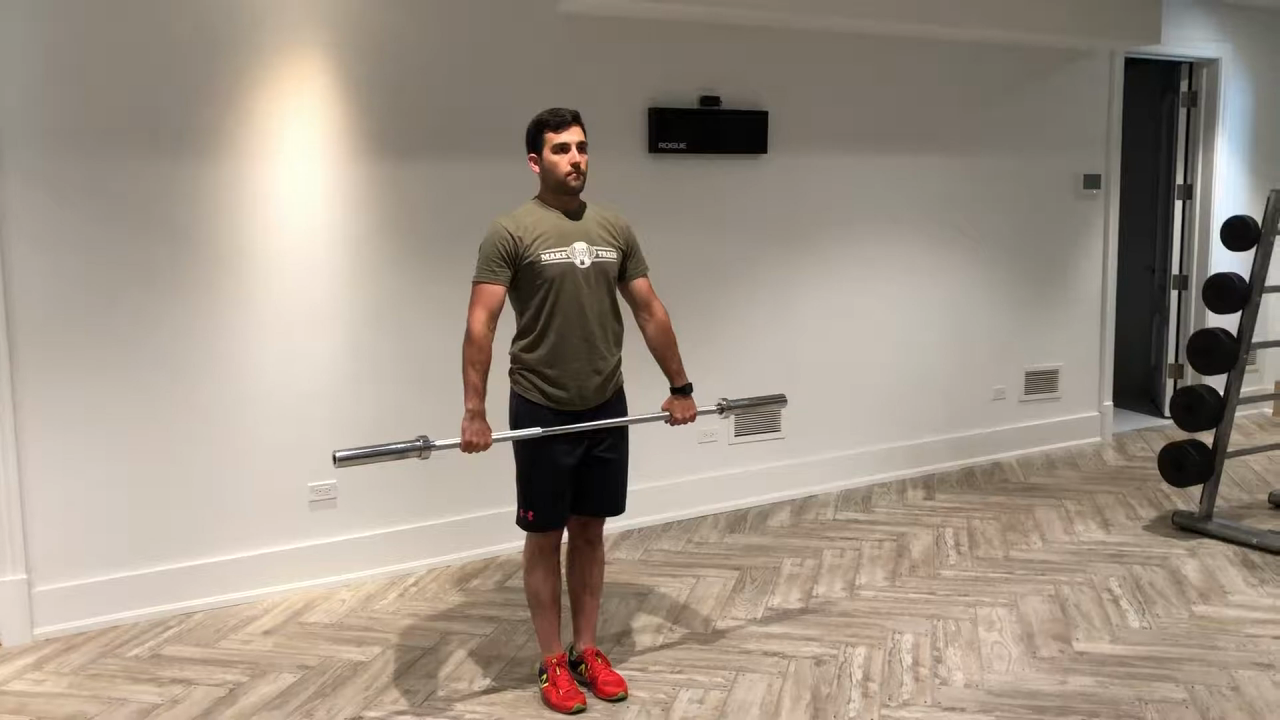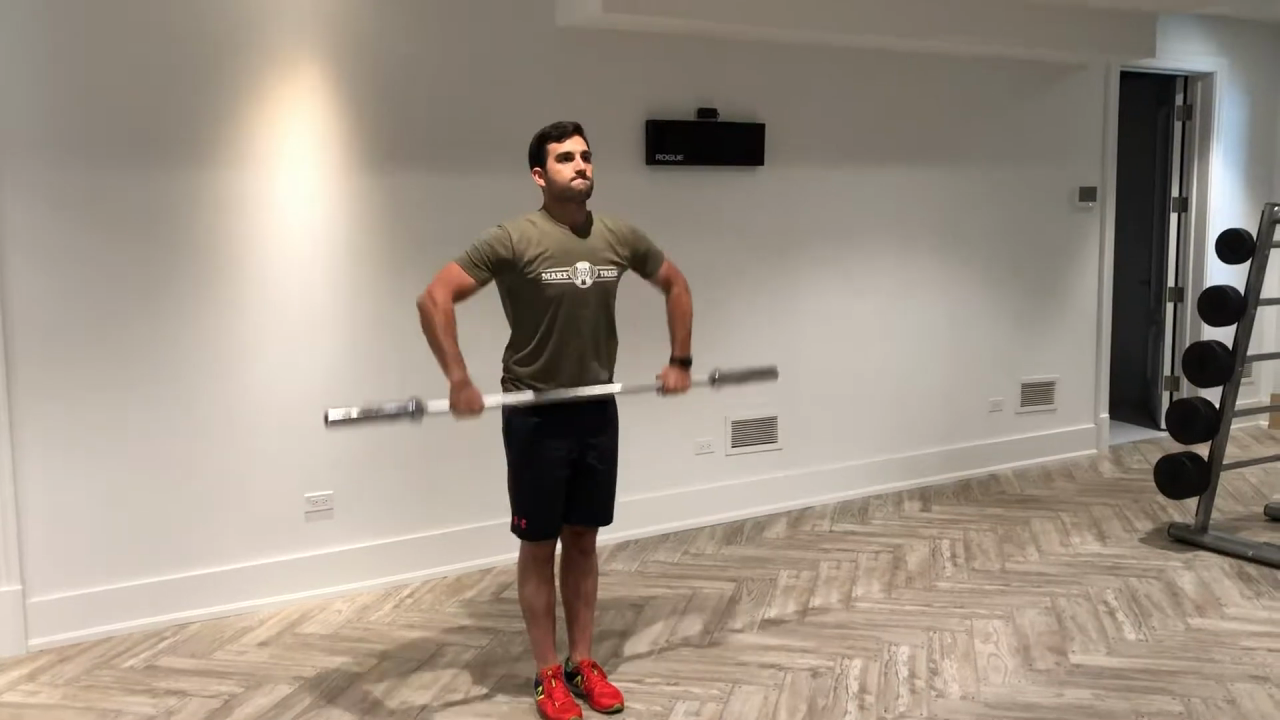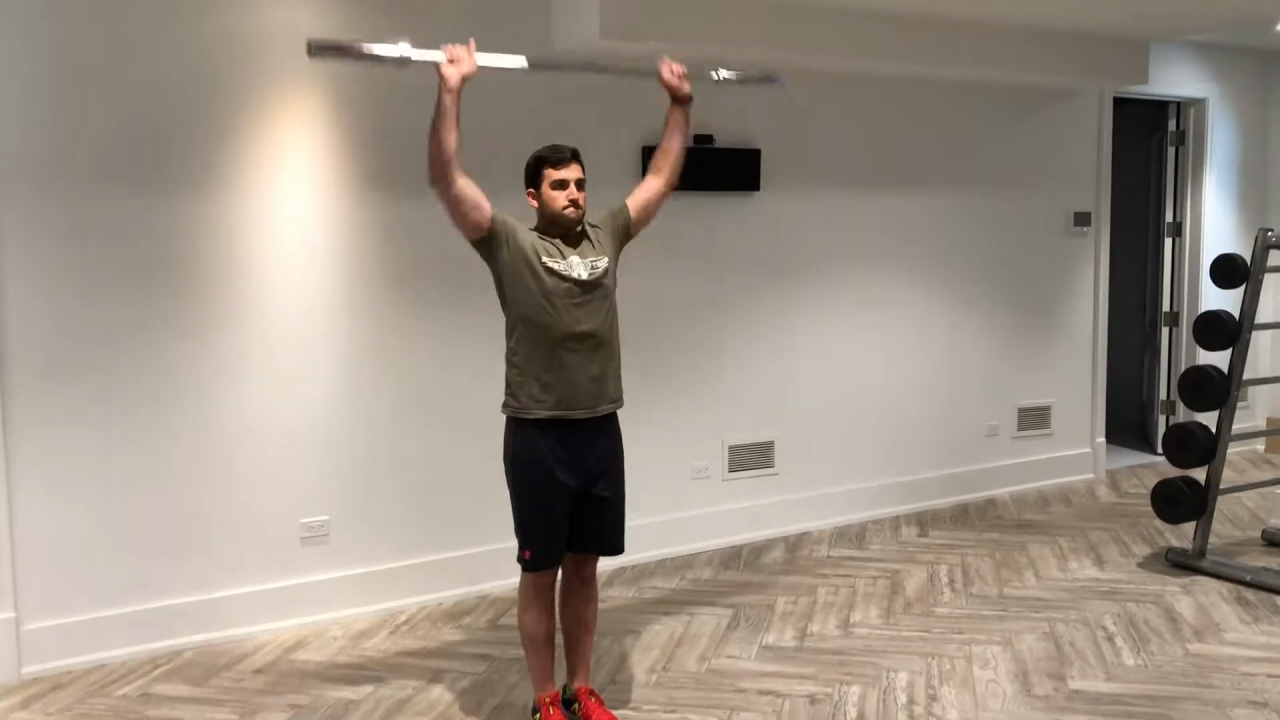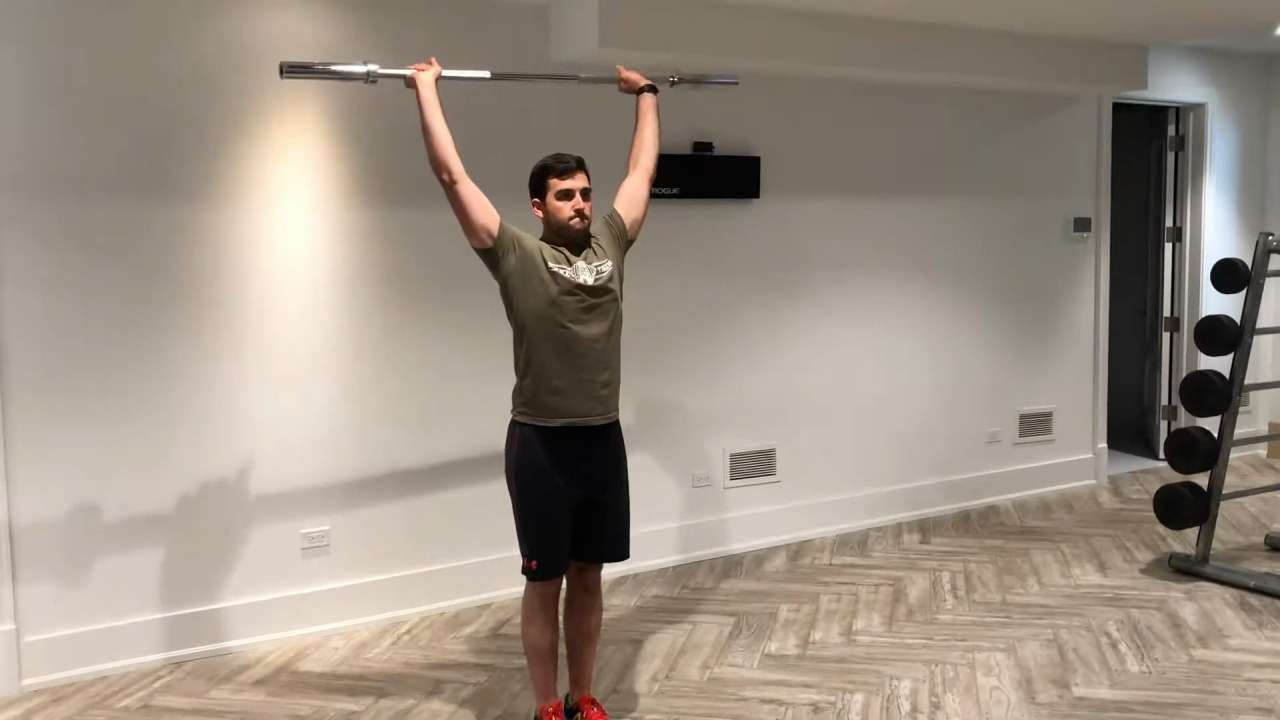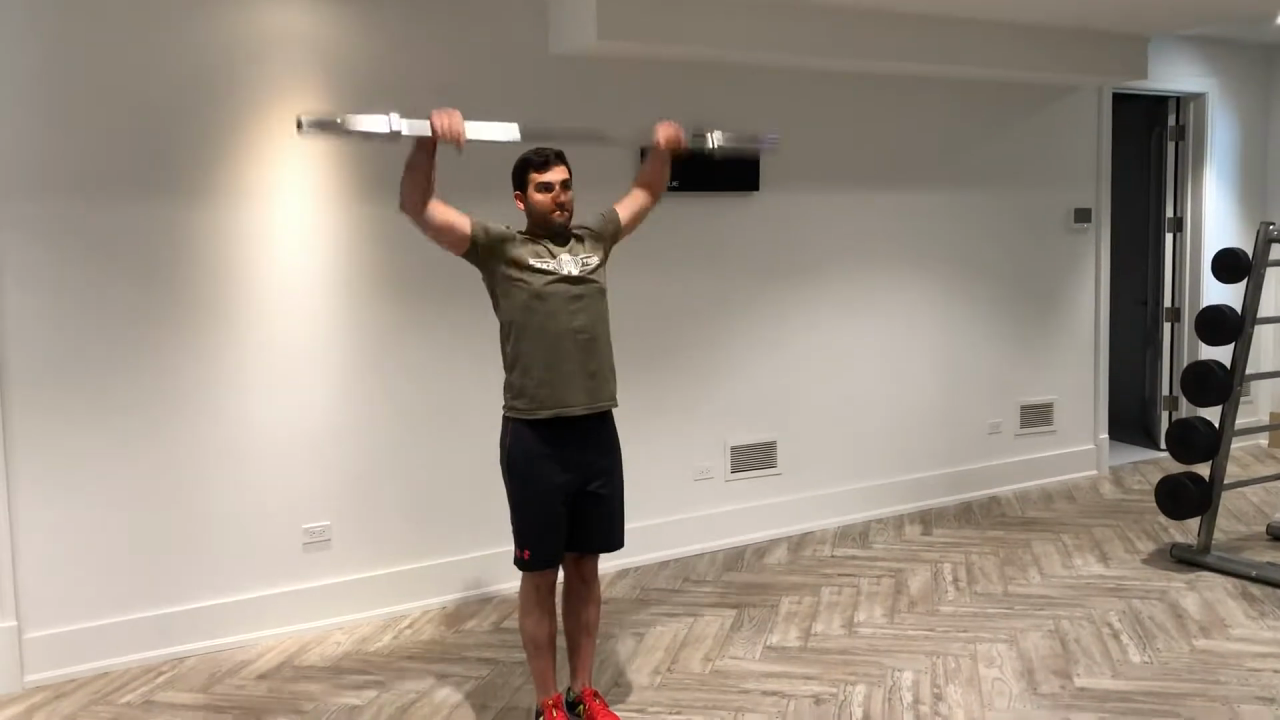
dt=0.5s
person 1, frame 1
left shoulder: (615, 228)
right shoulder: (511, 232)
left elbow: (650, 311)
right elbow: (480, 324)
left wrist: (680, 387)
right wrist: (474, 411)
left hip: (606, 405)
right hip: (541, 409)
left knee: (590, 531)
right knee: (545, 536)
left ankle: (587, 650)
right ankle: (552, 662)
person 1, frame 2
left shoulder: (620, 236)
right shoulder: (513, 240)
left elbow: (674, 283)
right elbow: (434, 296)
left wrist: (680, 359)
right wrist: (458, 379)
left hip: (597, 412)
right hip: (533, 417)
left knee: (583, 539)
right knee: (539, 545)
left ankle: (583, 662)
person 1, frame 3
left shoulder: (607, 234)
right shoulder: (509, 244)
left elbow: (664, 173)
right elbow: (445, 178)
left wrist: (679, 101)
right wrist: (450, 88)
left hip: (600, 432)
right hip: (538, 436)
left knee: (584, 568)
right knee: (540, 573)
person 1, frame 4
left shoulder: (611, 242)
right shoulder: (514, 253)
left elbow: (642, 169)
right elbow: (452, 175)
left wrist: (644, 94)
right wrist: (426, 90)
left hip: (604, 439)
right hip: (541, 444)
left knee: (589, 578)
right knee: (545, 583)
person 1, frame 5
left shoulder: (594, 237)
right shoulder: (500, 246)
left elbow: (645, 192)
right elbow: (415, 205)
left wrist: (660, 150)
right wrist: (429, 142)
left hip: (597, 430)
right hip: (534, 436)
left knee: (585, 565)
right knee: (541, 573)
